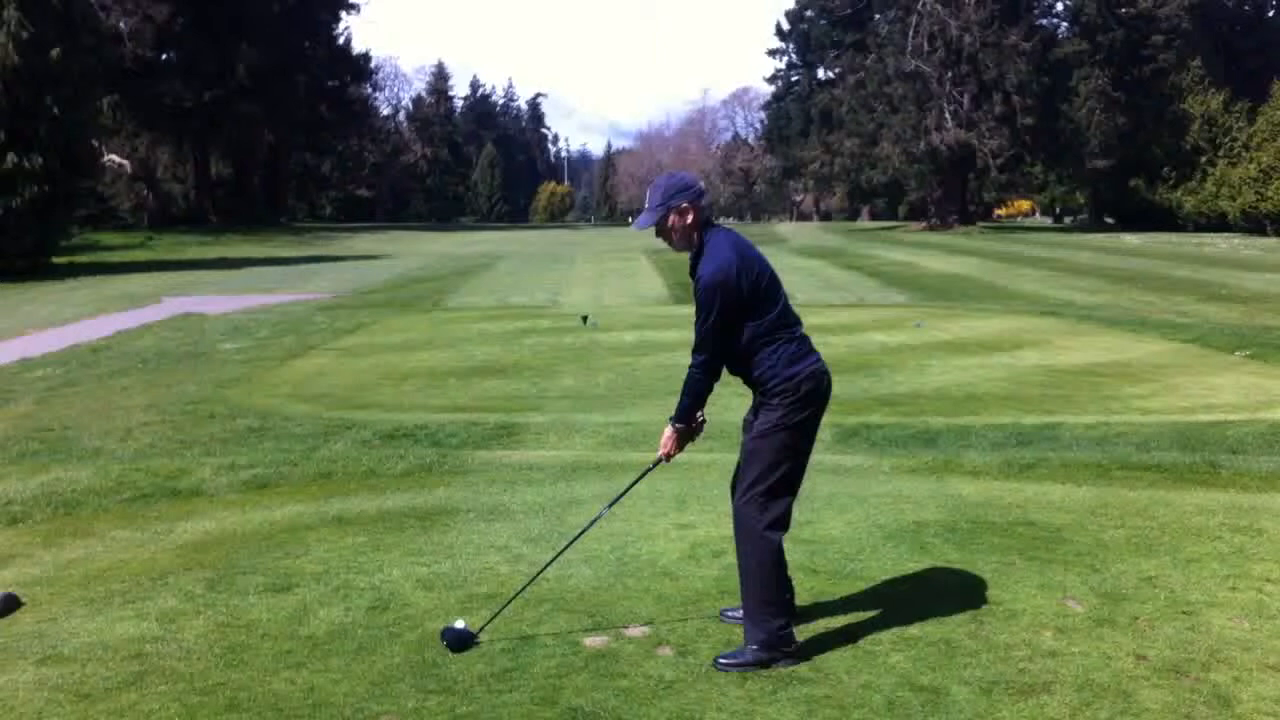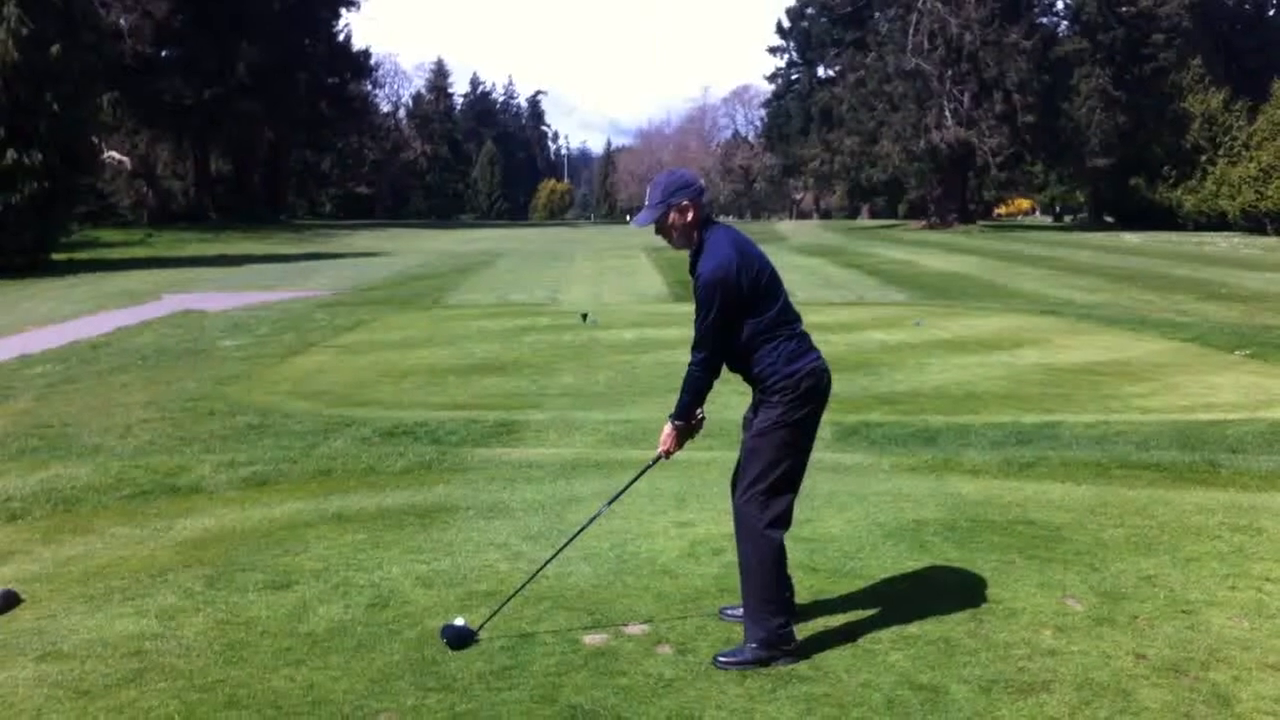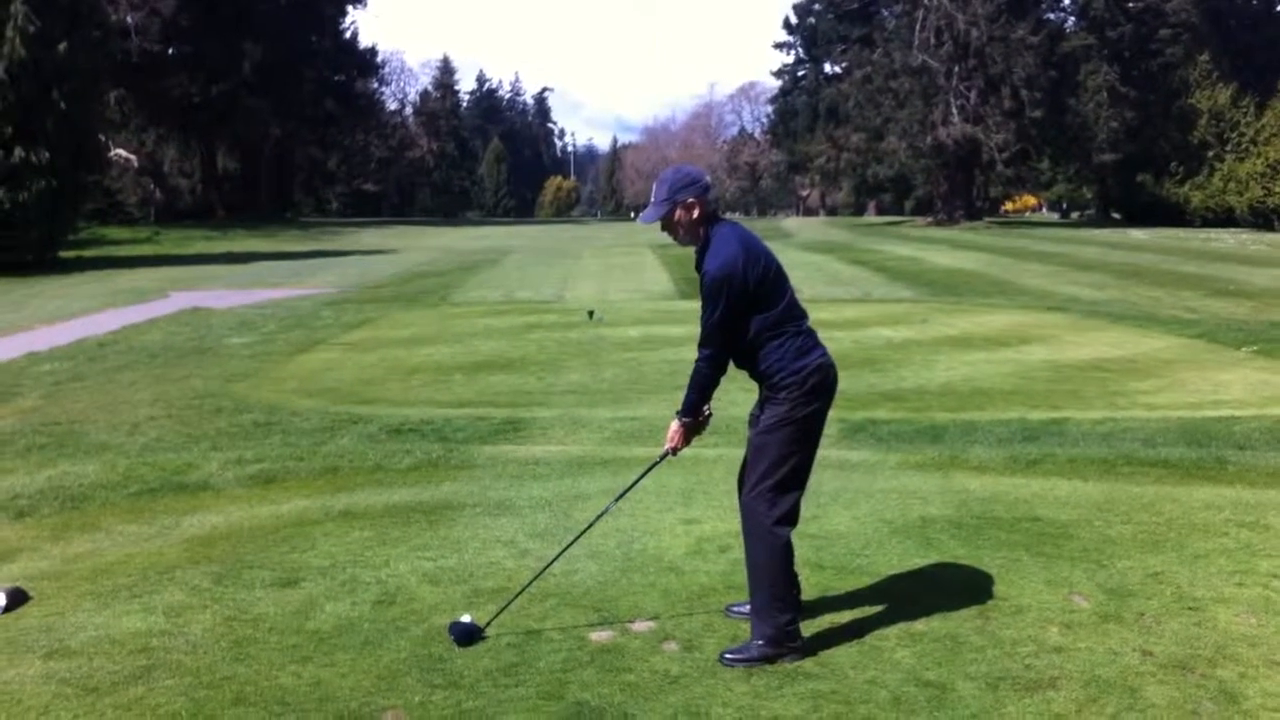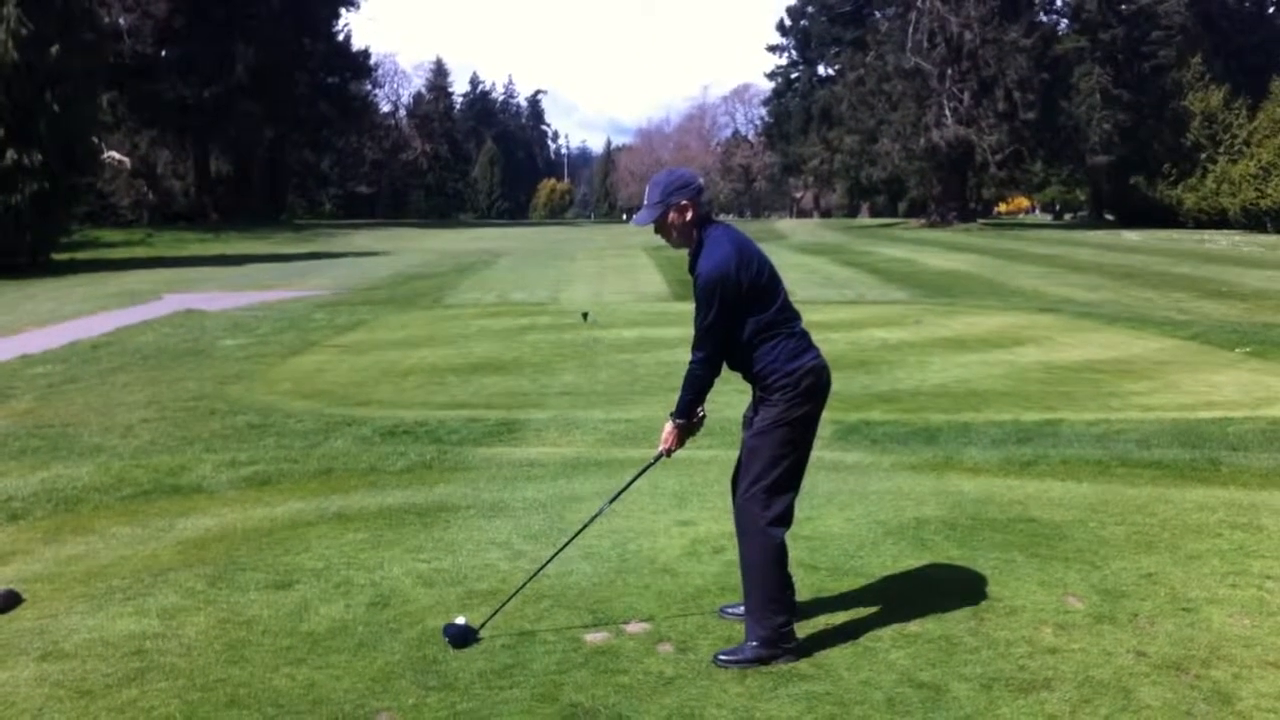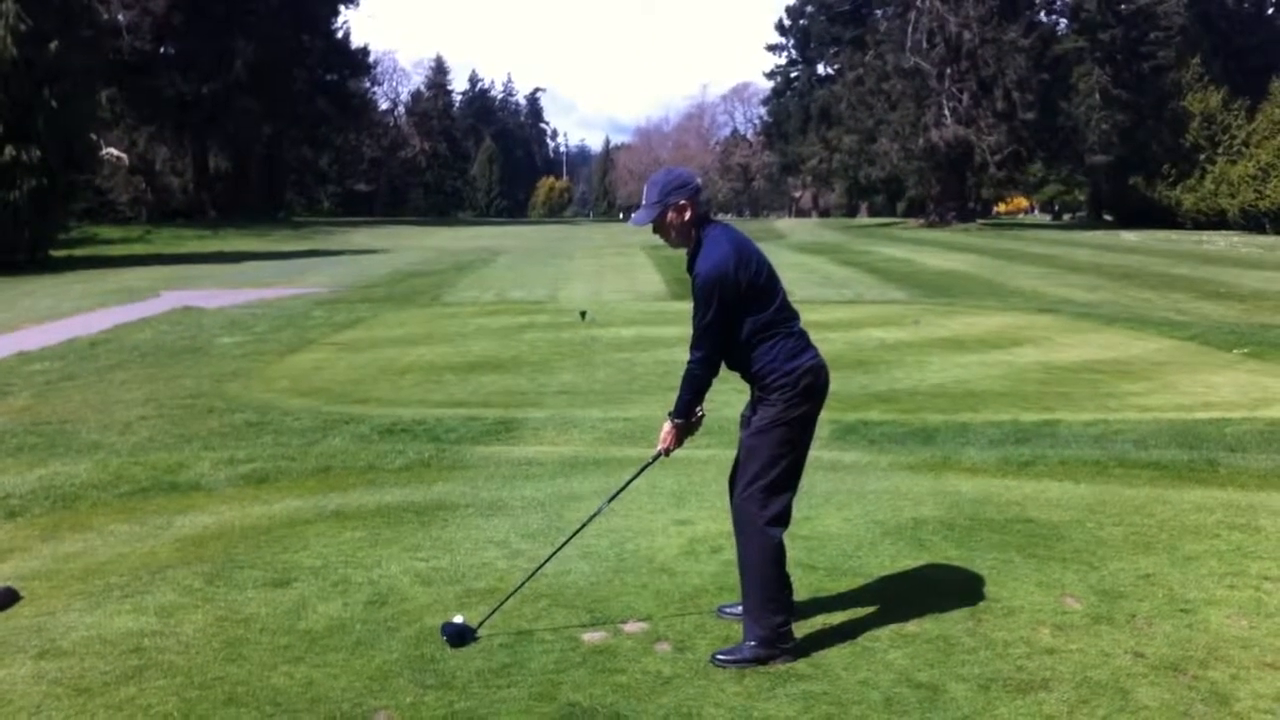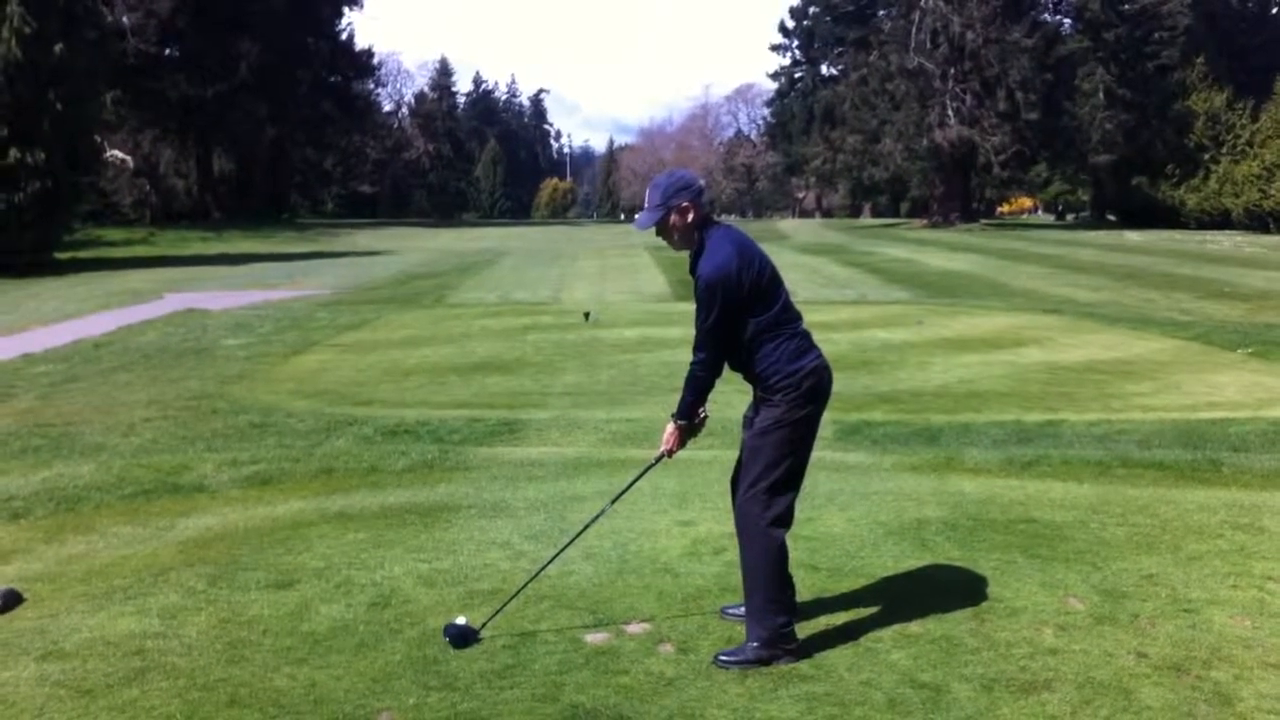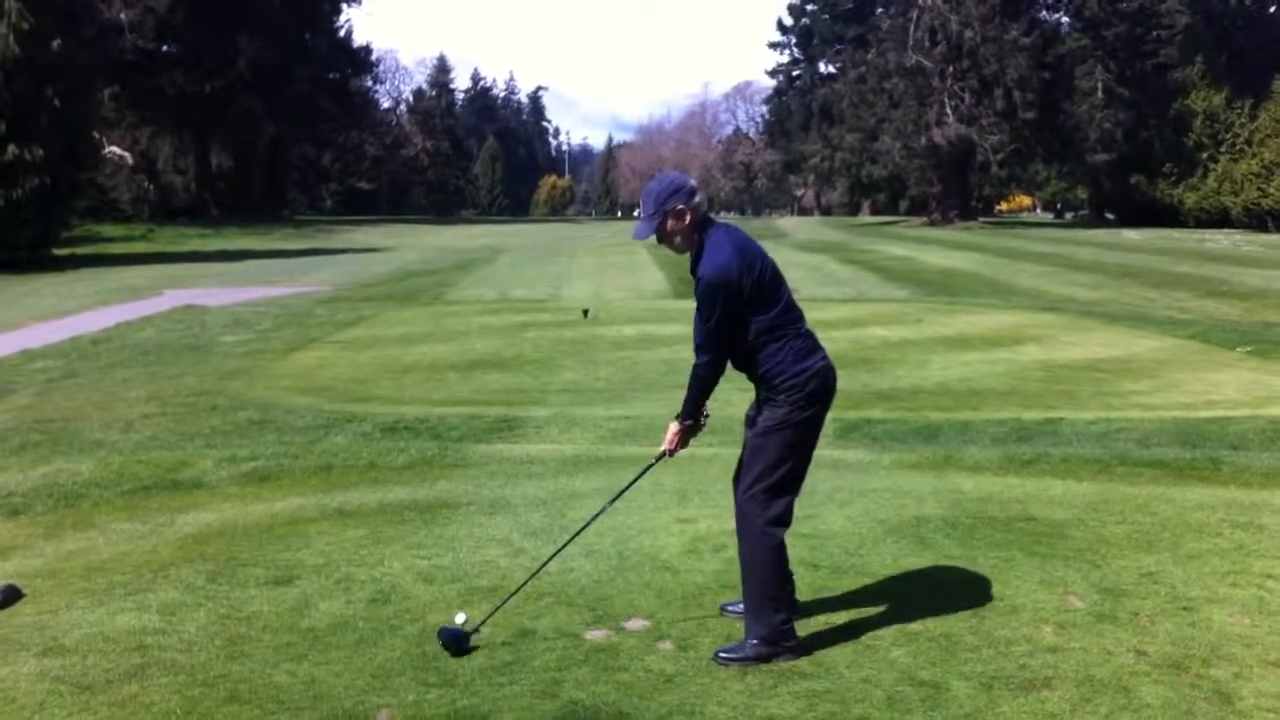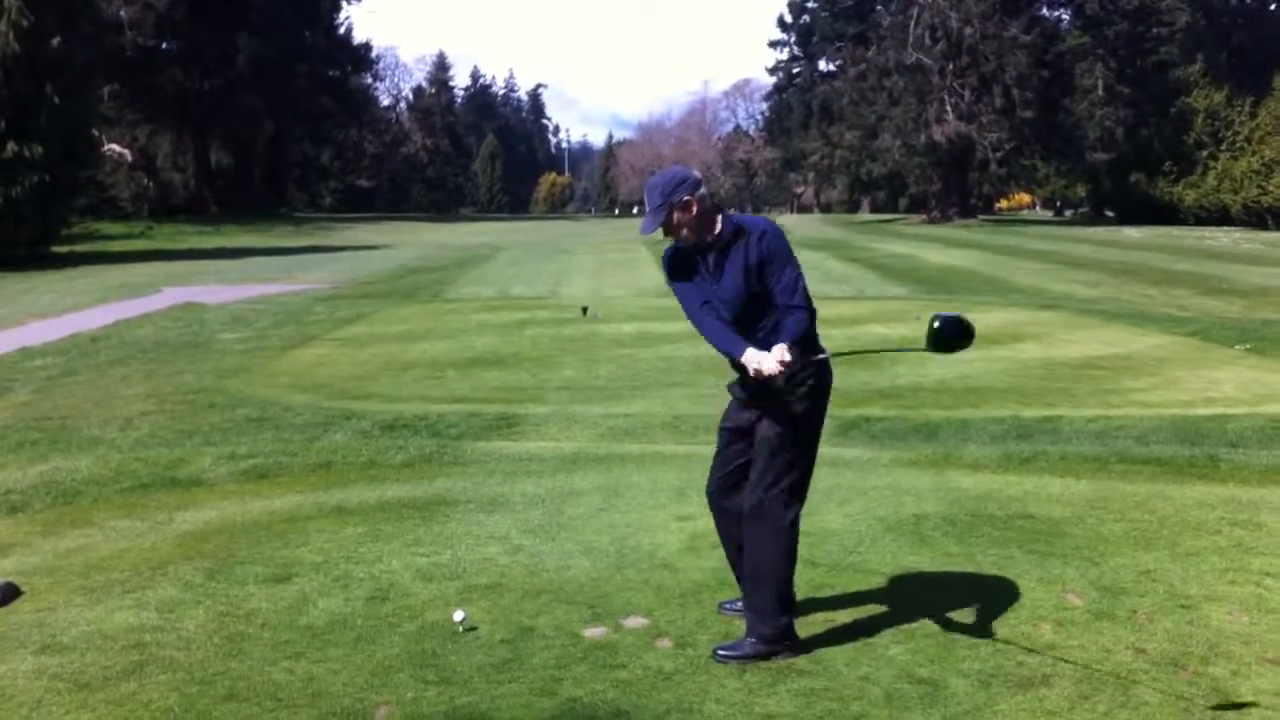
dt=0.4s
person 1, frame 1
left shoulder: (718, 266)
right shoulder: (722, 247)
left elbow: (708, 356)
right elbow: (716, 349)
left wrist: (680, 422)
right wrist: (693, 411)
left hip: (790, 389)
right hip: (785, 384)
left knee: (755, 506)
right knee: (752, 496)
left ankle: (771, 638)
right ankle: (771, 603)
person 1, frame 2
left shoulder: (718, 264)
right shoulder: (722, 245)
left elbow: (707, 353)
right elbow: (716, 347)
left wrist: (679, 420)
right wrist: (691, 410)
left hip: (790, 386)
right hip: (785, 380)
left knee: (757, 504)
right knee: (751, 494)
left ankle: (771, 637)
right ankle: (770, 601)
person 1, frame 3
left shoulder: (723, 260)
right shoulder: (727, 241)
left elbow: (714, 350)
right elbow: (723, 343)
left wrist: (686, 415)
right wrist: (700, 405)
left hip: (796, 383)
right hip: (790, 378)
left knee: (764, 501)
right knee: (757, 491)
left ankle: (777, 633)
right ankle: (776, 599)
person 1, frame 4
left shoulder: (717, 263)
right shoulder: (720, 243)
left elbow: (707, 352)
right elbow: (716, 345)
left wrist: (680, 418)
right wrist: (692, 408)
left hip: (790, 385)
right hip: (784, 379)
left knee: (759, 503)
right knee: (750, 492)
left ankle: (772, 635)
right ankle: (770, 600)
person 1, frame 5
left shoulder: (716, 262)
right shoulder: (719, 242)
left elbow: (706, 351)
right elbow: (714, 345)
left wrist: (678, 416)
right wrist: (691, 406)
left hip: (788, 386)
right hip: (780, 380)
left knee: (757, 503)
right knee: (747, 491)
left ankle: (770, 635)
right ankle: (767, 600)
person 1, frame 6
left shoulder: (718, 265)
right shoulder: (720, 244)
left elbow: (708, 353)
right elbow: (716, 347)
left wrist: (681, 419)
right wrist: (694, 407)
left hip: (791, 387)
right hip: (783, 381)
left knee: (758, 504)
right knee: (748, 492)
left ankle: (772, 637)
right ankle: (769, 600)
person 1, frame 7
left shoulder: (719, 264)
right shoulder: (713, 246)
left elbow: (710, 352)
right elbow: (709, 339)
left wrist: (685, 417)
right wrist: (694, 408)
left hip: (797, 385)
right hip: (780, 382)
left knee: (759, 502)
right knee: (750, 490)
left ankle: (772, 633)
right ankle: (770, 595)
person 1, frame 8
left shoulder: (759, 235)
right shoulder: (678, 261)
left elbow: (797, 304)
right elbow: (706, 318)
left wrist: (787, 349)
right wrist: (749, 356)
left hip: (798, 382)
right hip: (752, 384)
left knee: (768, 502)
right knee: (725, 489)
left ankle: (771, 629)
right ankle: (762, 593)
